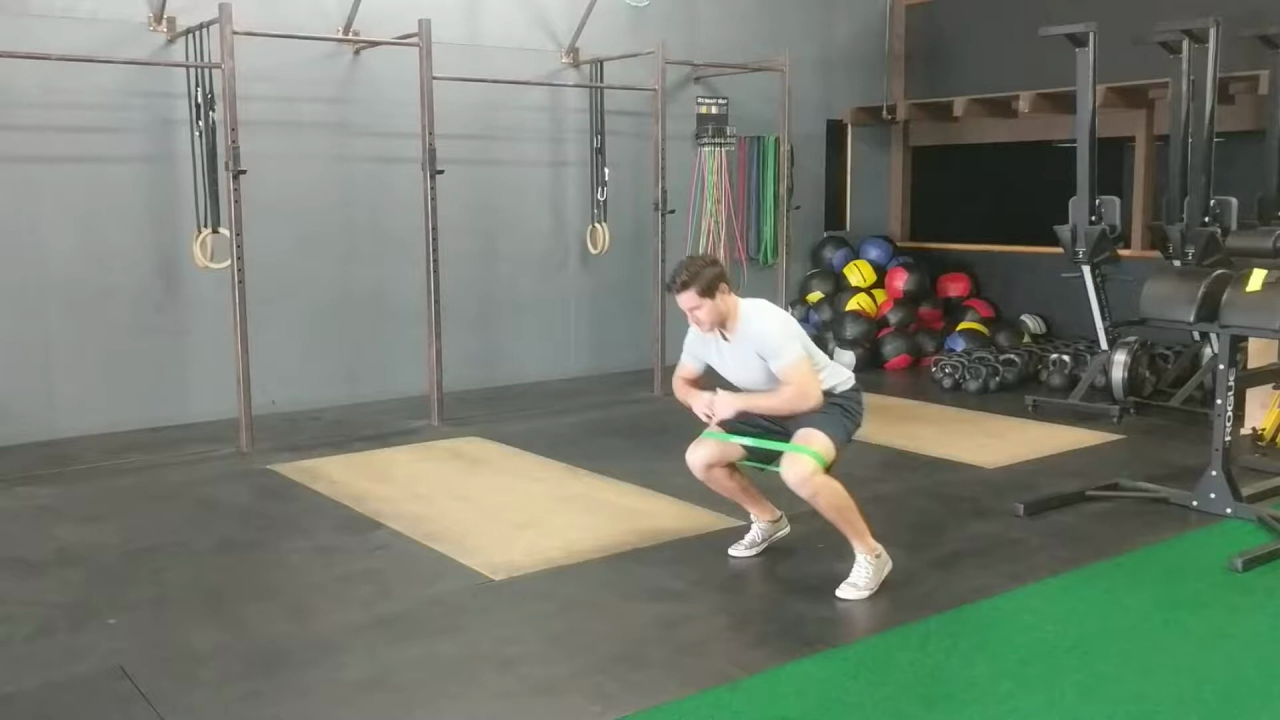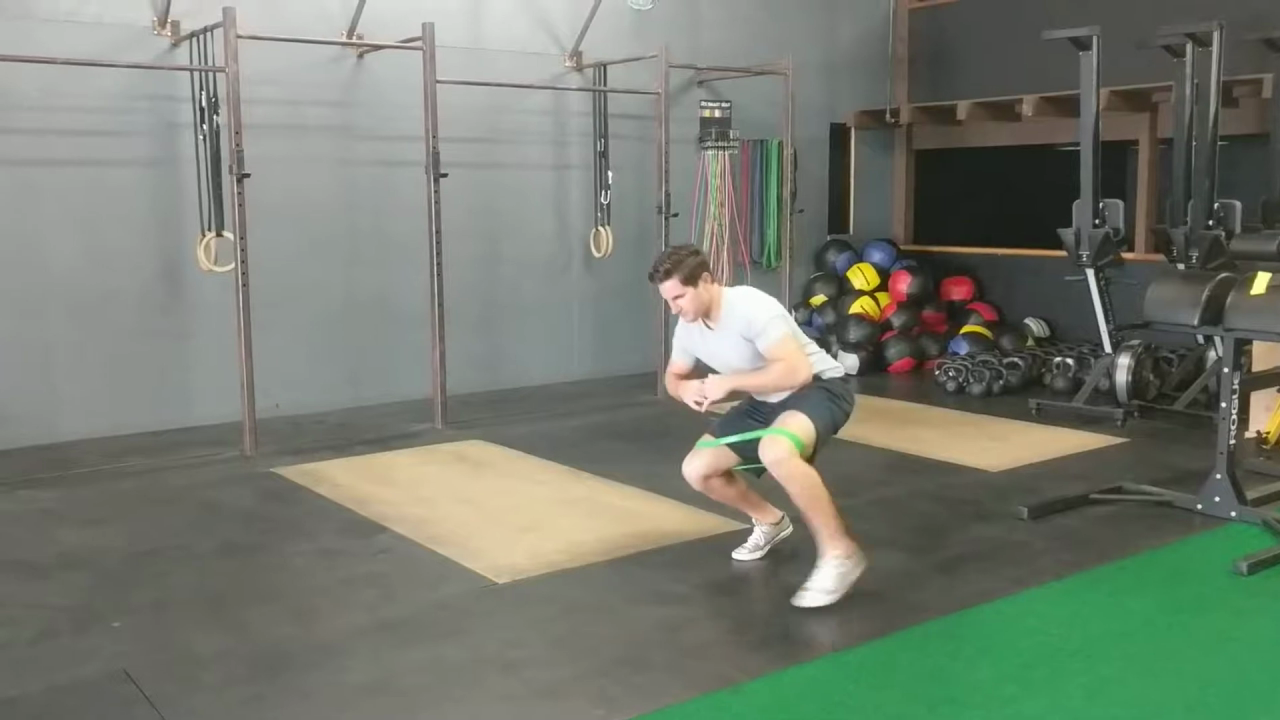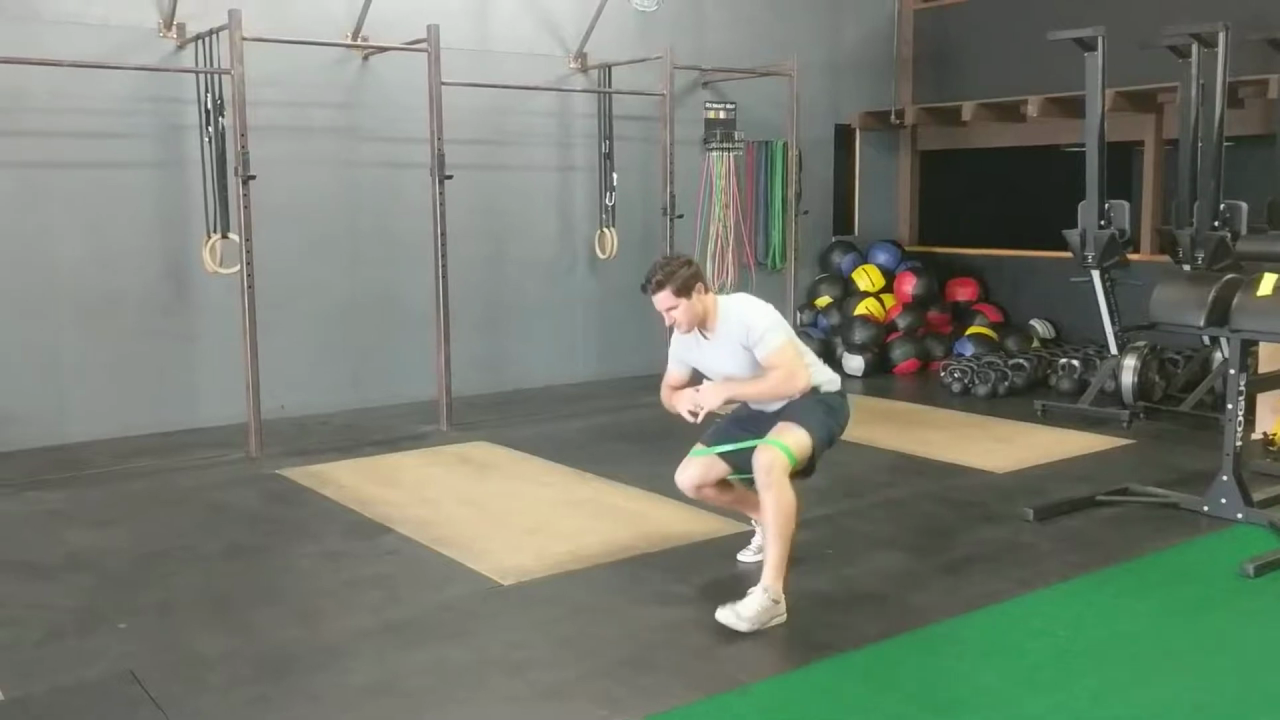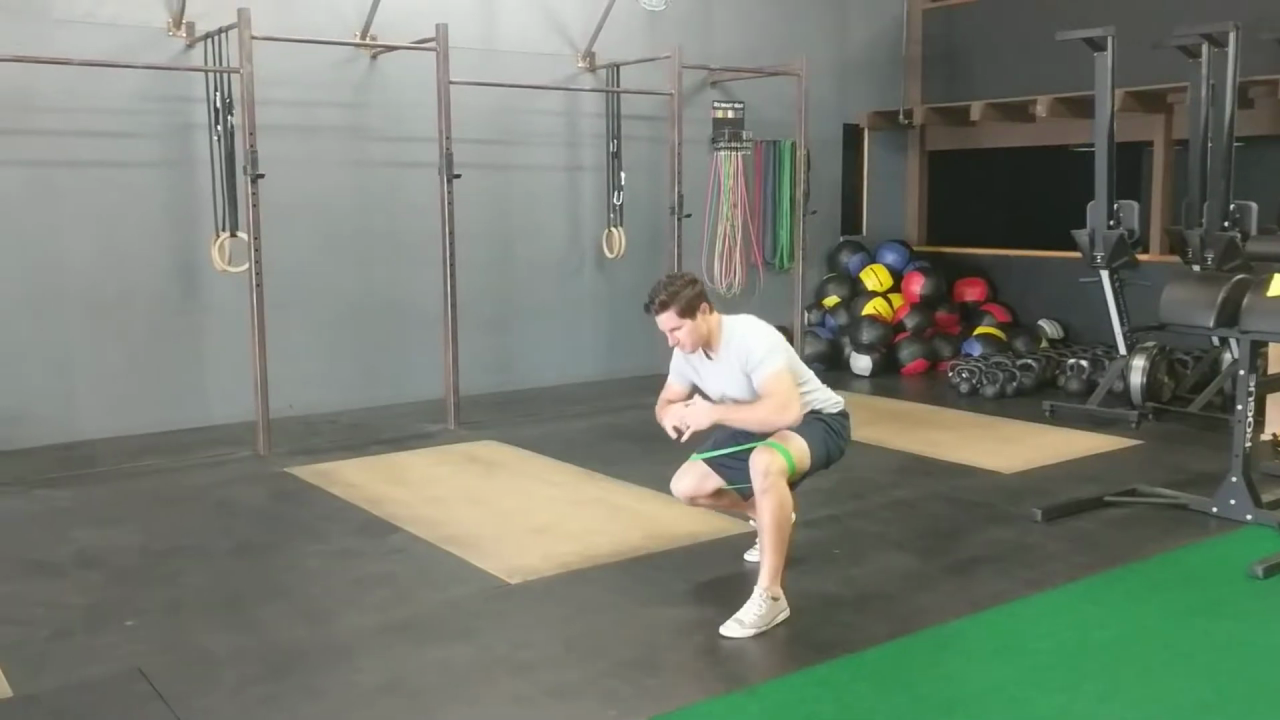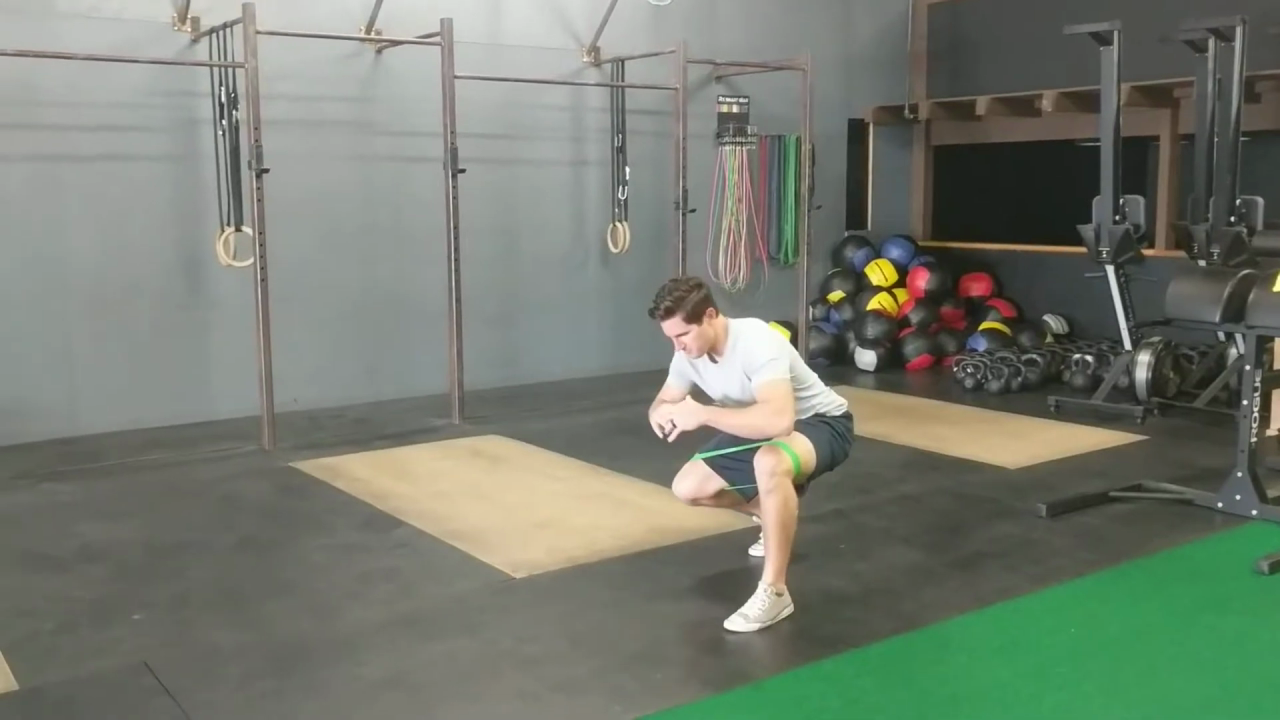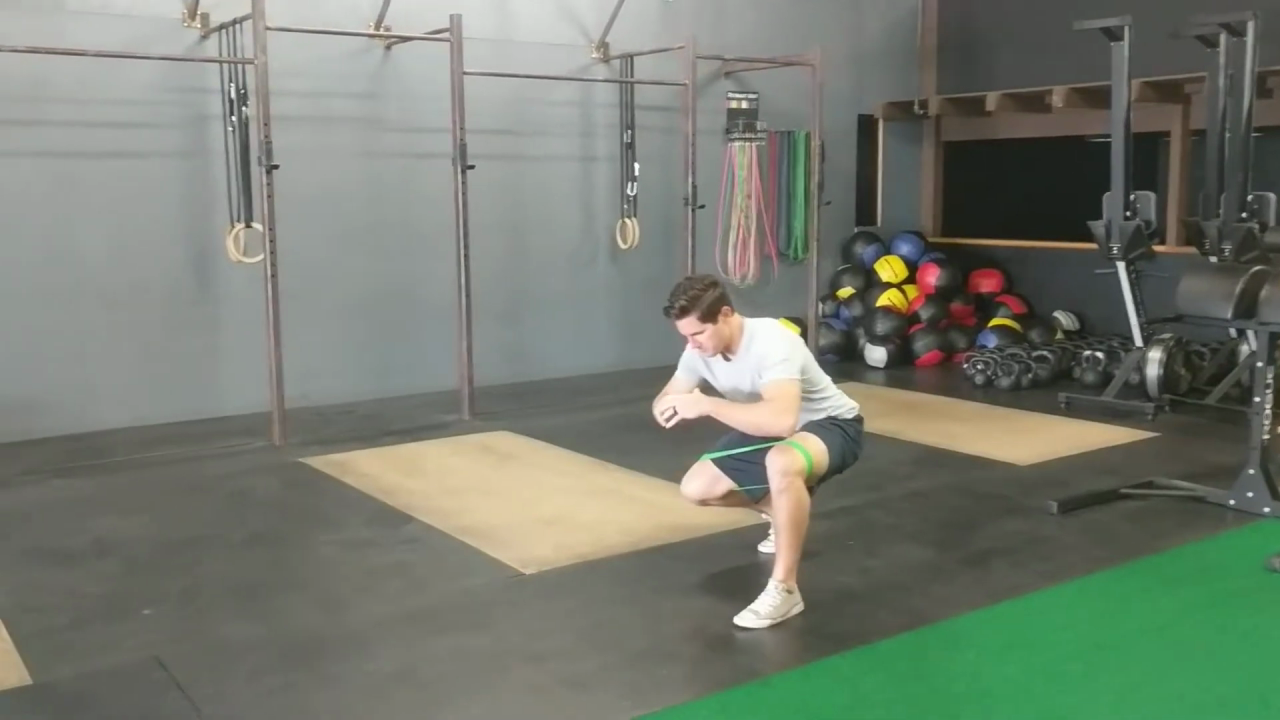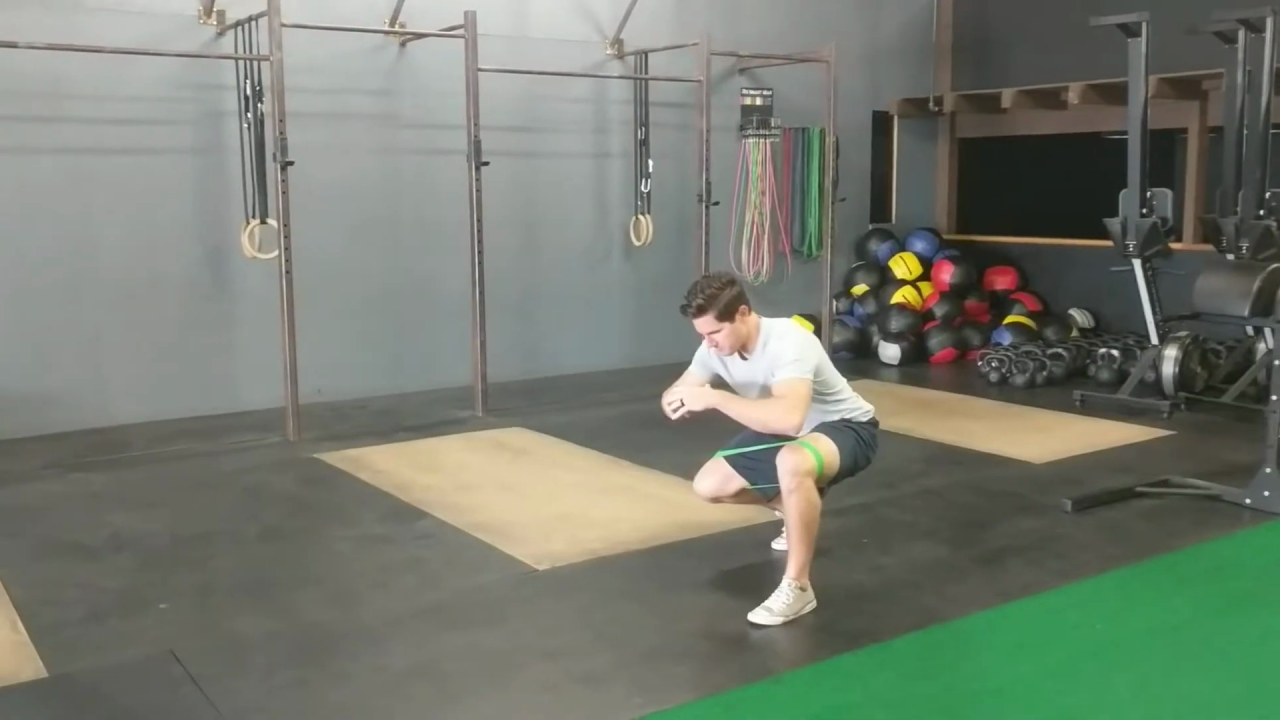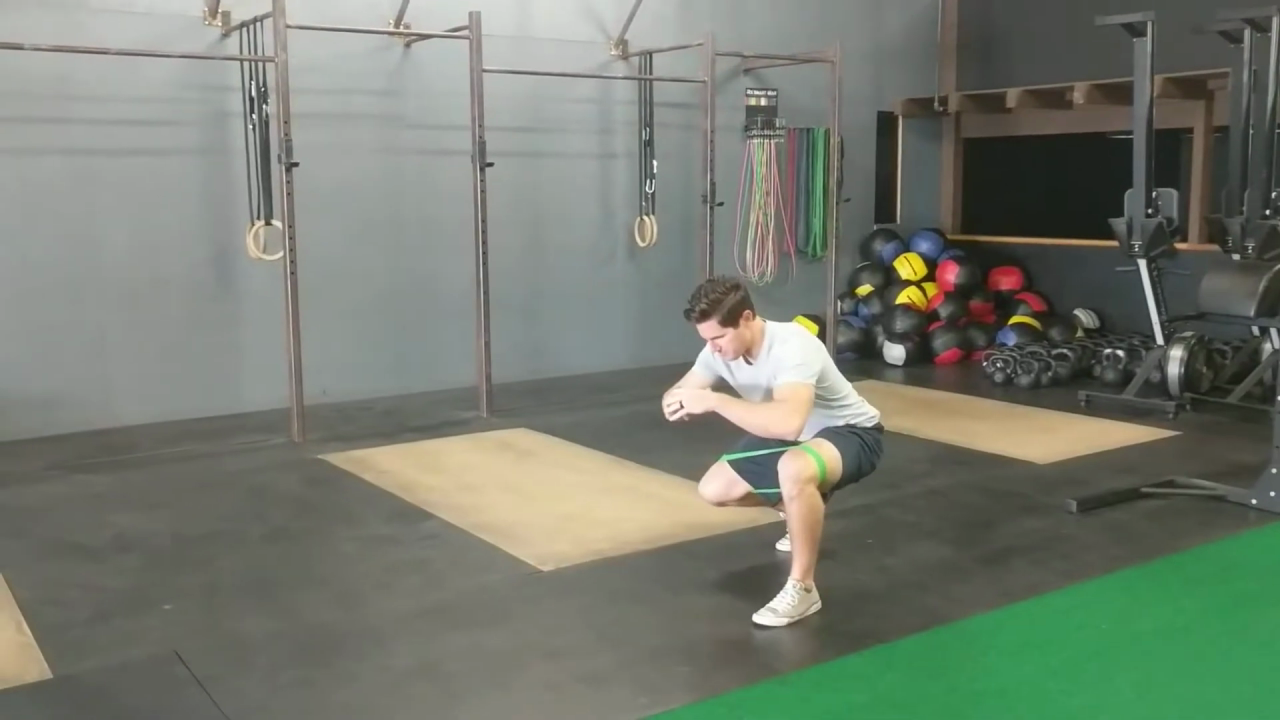
dt=0.2s
person 1, frame 1
left shoulder: (766, 324)
right shoulder: (701, 333)
left elbow: (807, 395)
right elbow: (682, 380)
left wrist: (739, 402)
right wrist: (696, 398)
left hip: (829, 399)
right hip: (775, 407)
left knee: (798, 472)
right knee: (700, 458)
left ankle: (870, 553)
right ankle: (767, 519)
person 1, frame 2
left shoulder: (751, 307)
right shoulder: (688, 327)
left elbow: (797, 371)
right elbow: (673, 377)
left wrist: (730, 382)
right wrist: (687, 389)
left hip: (819, 387)
right hip: (767, 399)
left knee: (776, 452)
right knee: (697, 470)
left ankle: (839, 553)
right ankle: (769, 520)
person 1, frame 3
left shoulder: (749, 315)
right shoulder: (684, 337)
left elbow: (795, 379)
right elbow: (669, 388)
left wrist: (726, 390)
right wrist: (681, 399)
left hip: (816, 399)
right hip: (762, 409)
left knee: (768, 461)
right knee: (690, 479)
left ankle: (771, 595)
right ankle: (767, 519)
person 1, frame 4
left shoulder: (752, 338)
right shoulder: (687, 353)
left elbow: (787, 411)
right elbow: (666, 401)
left wrist: (716, 412)
right wrist: (671, 414)
left hip: (819, 419)
right hip: (761, 427)
left knee: (764, 464)
right knee: (686, 487)
left ankle: (770, 596)
right ankle: (771, 517)
person 1, frame 5
left shoulder: (757, 344)
right shoulder: (688, 354)
left elbow: (779, 419)
right elbow: (664, 401)
left wrist: (703, 414)
right wrist: (662, 414)
left hip: (822, 423)
right hip: (761, 429)
left knee: (769, 463)
right knee: (688, 488)
left ankle: (774, 592)
right ankle: (774, 512)
person 1, frame 6
left shoulder: (772, 343)
right shoulder: (700, 351)
left elbow: (783, 419)
right elbow: (667, 396)
left wrist: (706, 404)
right wrist: (666, 407)
left hip: (833, 426)
right hip: (771, 430)
left knee: (782, 463)
right knee: (696, 488)
left ankle: (784, 589)
right ankle: (786, 511)
person 1, frame 7
left shoulder: (788, 344)
right shoulder: (716, 347)
left elbow: (789, 418)
right elbow: (676, 392)
left wrist: (714, 398)
right wrist: (677, 402)
left hip: (847, 428)
right hip: (787, 431)
left knee: (793, 463)
right knee: (709, 486)
left ankle: (797, 587)
right ankle: (800, 508)
person 1, frame 8
left shoulder: (793, 348)
right shoulder: (721, 349)
left elbow: (789, 423)
right elbow: (678, 392)
left wrist: (714, 400)
right wrist: (675, 403)
left hip: (852, 433)
right hip: (795, 437)
left knee: (794, 469)
right knee: (714, 490)
left ankle: (802, 588)
right ankle: (806, 510)
